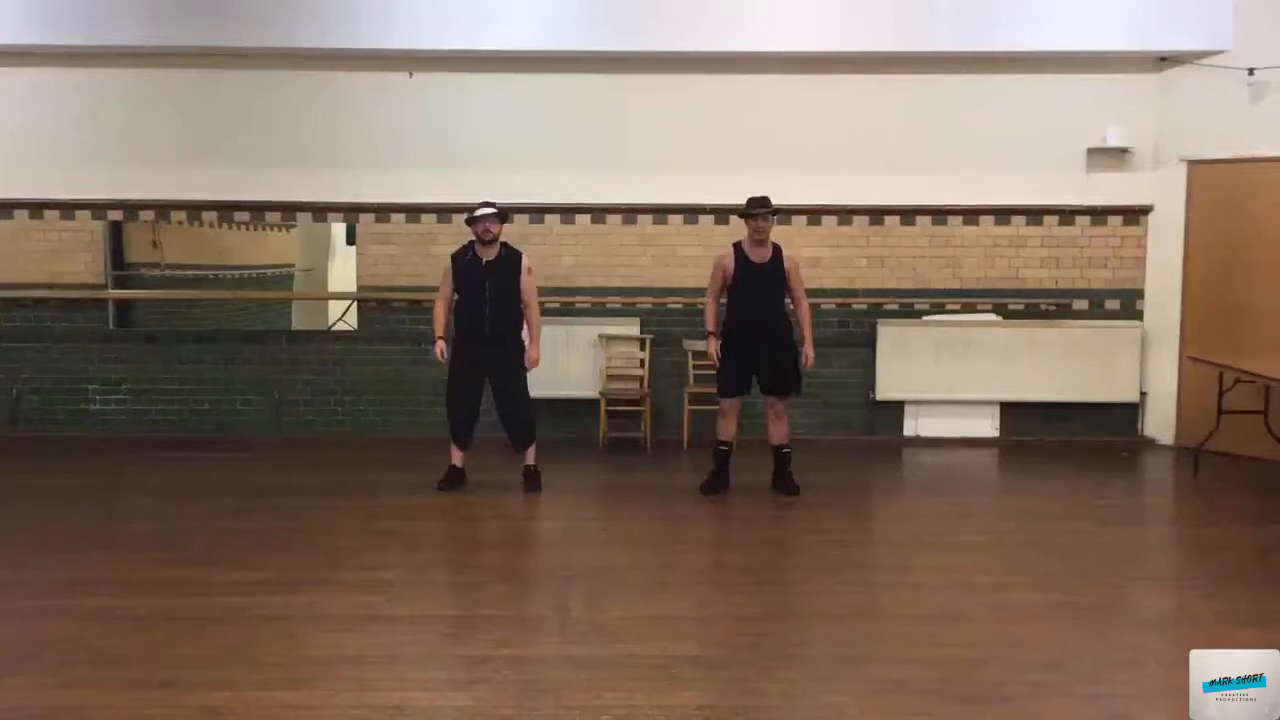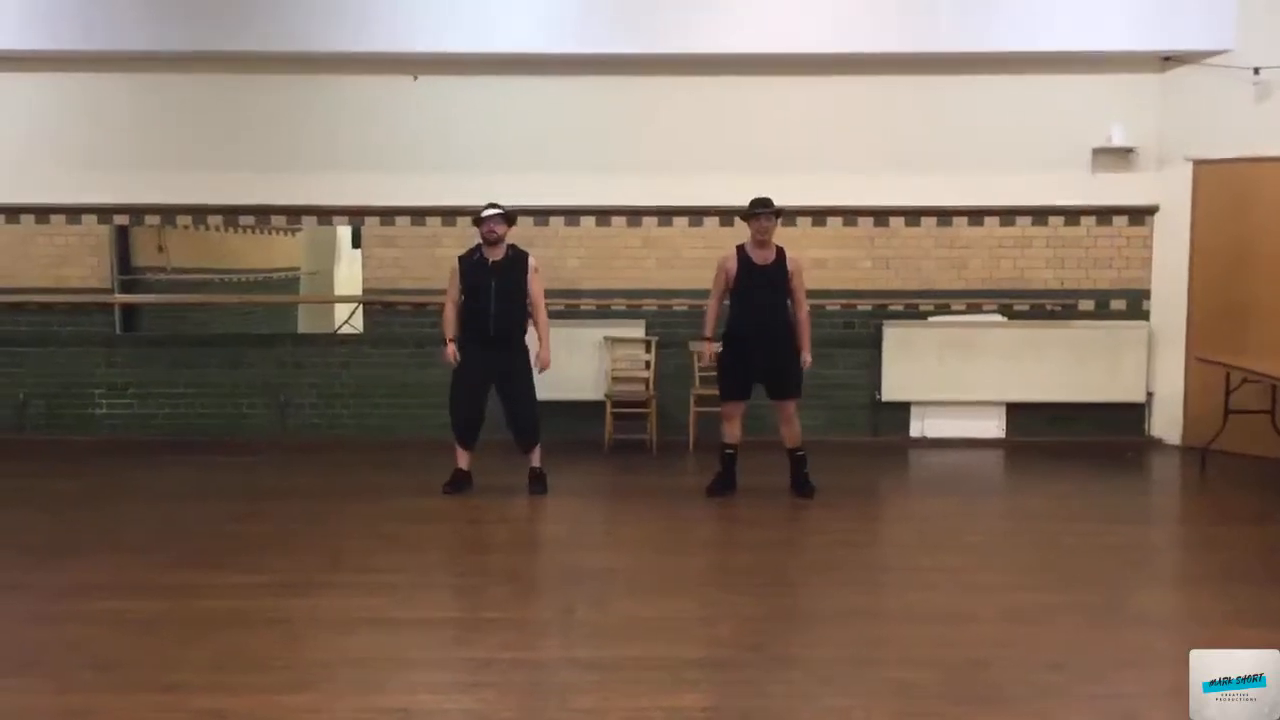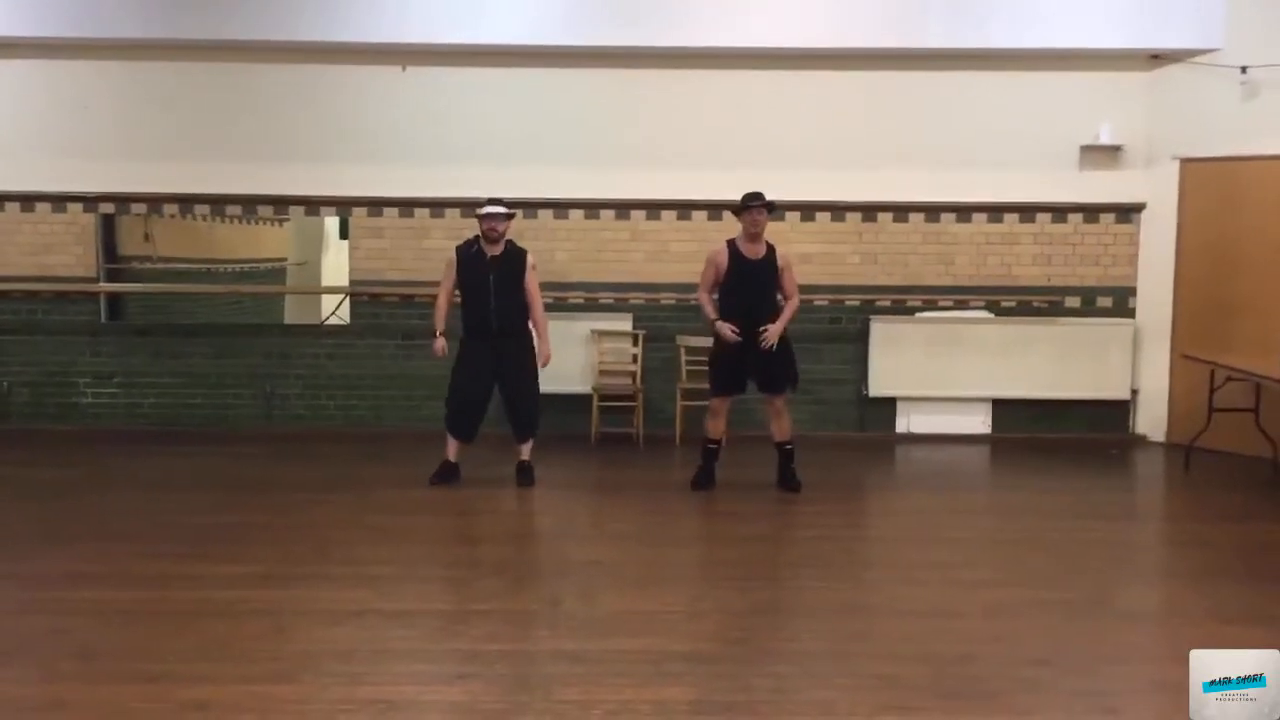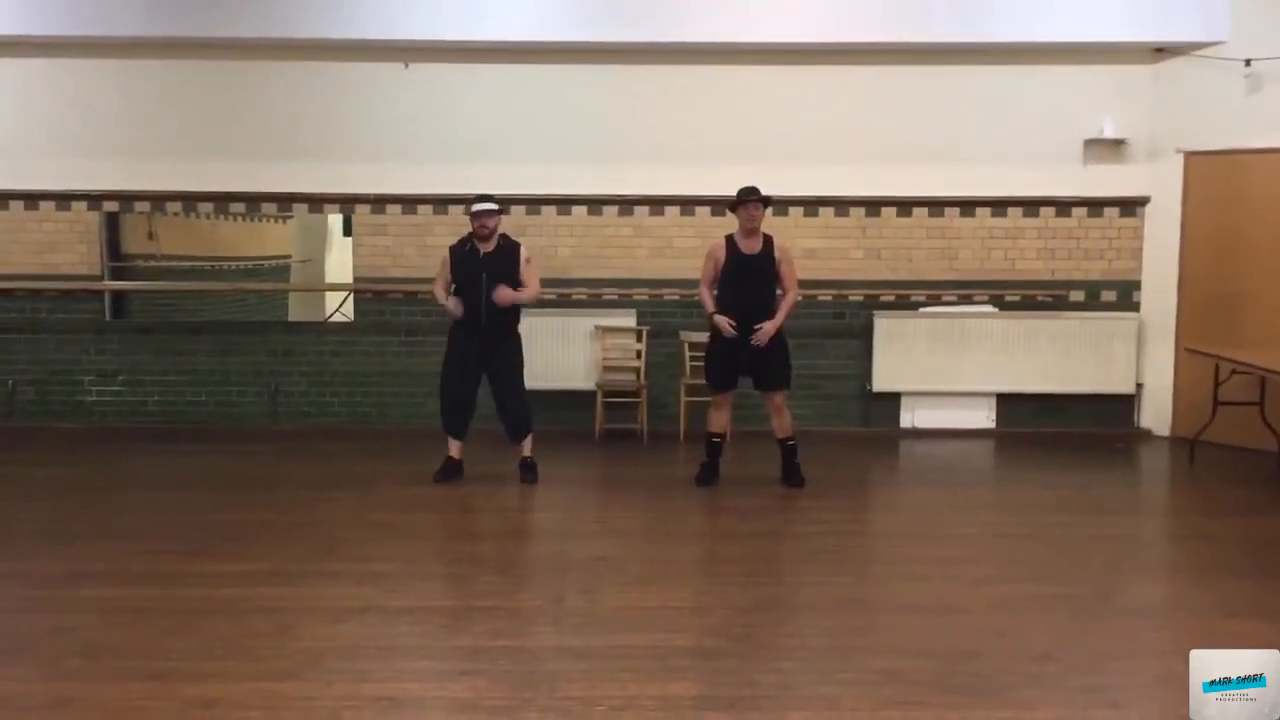
dt=0.7s
person 1, frame 1
left shoulder: (786, 259)
right shoulder: (727, 258)
left elbow: (800, 301)
right elbow: (712, 298)
left wrist: (808, 341)
right wrist: (711, 335)
left hip: (776, 342)
right hip: (736, 342)
left knee: (777, 407)
right knee: (727, 406)
left ankle: (782, 473)
right ankle: (720, 473)
person 1, frame 2
left shoulder: (788, 262)
right shoulder: (730, 260)
left elbow: (800, 305)
right elbow: (715, 301)
left wrist: (805, 347)
right wrist: (708, 339)
left hip: (779, 345)
right hip: (738, 345)
left knee: (787, 409)
right knee: (731, 409)
left ankle: (799, 475)
right ankle: (727, 475)
person 1, frame 3
left shoulder: (778, 257)
right shoulder: (721, 254)
left elbow: (793, 297)
right elbow: (704, 292)
left wrist: (779, 325)
right wrist: (717, 322)
left hip: (769, 339)
right hip: (730, 338)
left knee: (778, 403)
right knee: (717, 404)
left ankle: (787, 470)
right ankle: (707, 469)
person 1, frame 4
left shoulder: (777, 249)
right shoulder: (719, 248)
left elbow: (791, 291)
right elbow: (705, 287)
left wrist: (775, 323)
right wrist: (714, 315)
left hip: (766, 333)
right hip: (727, 334)
left knee: (776, 399)
right knee: (720, 398)
left ankle: (790, 465)
right ankle: (711, 464)
person 2, frame 1
left shoulder: (519, 261)
right shoulder: (456, 261)
left elbow: (530, 305)
right elbow: (443, 301)
left wrist: (534, 344)
right wrist: (439, 337)
left hip: (507, 348)
right hip: (467, 348)
left knee: (517, 408)
right knee: (460, 408)
left ankle: (530, 468)
right ankle: (456, 469)
person 2, frame 2
left shoulder: (525, 263)
right shoulder: (463, 263)
left elbow: (538, 306)
right elbow: (451, 305)
left wrist: (544, 346)
right wrist: (450, 340)
left hip: (512, 350)
right hip: (472, 350)
left knee: (523, 410)
right knee: (464, 410)
left ankle: (536, 471)
right ankle: (462, 472)
person 2, frame 3
left shoulder: (523, 259)
right shoulder: (460, 255)
left elbow: (535, 301)
right elbow: (445, 295)
left wrist: (544, 341)
right wrist: (439, 333)
left hip: (516, 343)
right hip: (475, 343)
left knee: (524, 403)
right knee: (462, 401)
left ankle: (524, 463)
right ankle: (450, 463)
person 2, frame 4
left shoulder: (516, 252)
right shoulder: (456, 253)
left elbow: (535, 289)
right elbow: (439, 285)
left wrist: (515, 296)
right wrist: (446, 300)
left hip: (504, 338)
right hip: (465, 337)
left knee: (513, 398)
right knee: (455, 397)
left ankle: (527, 459)
right ankle: (454, 460)
